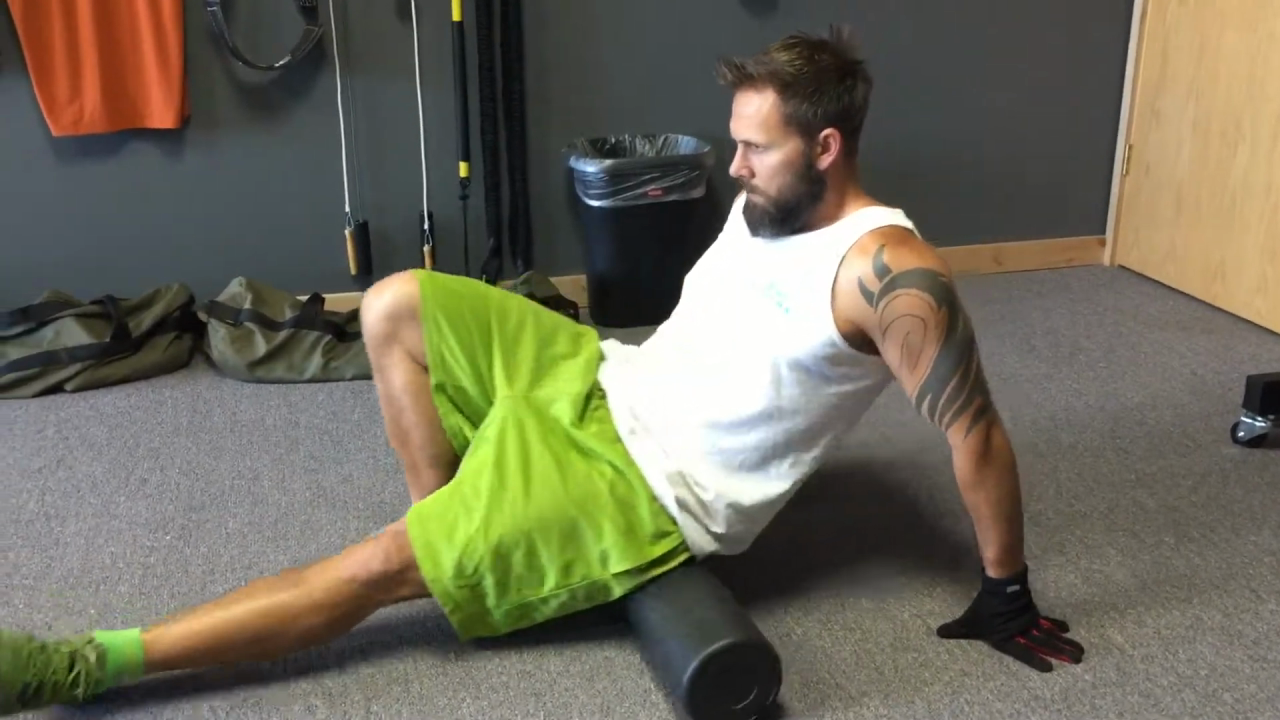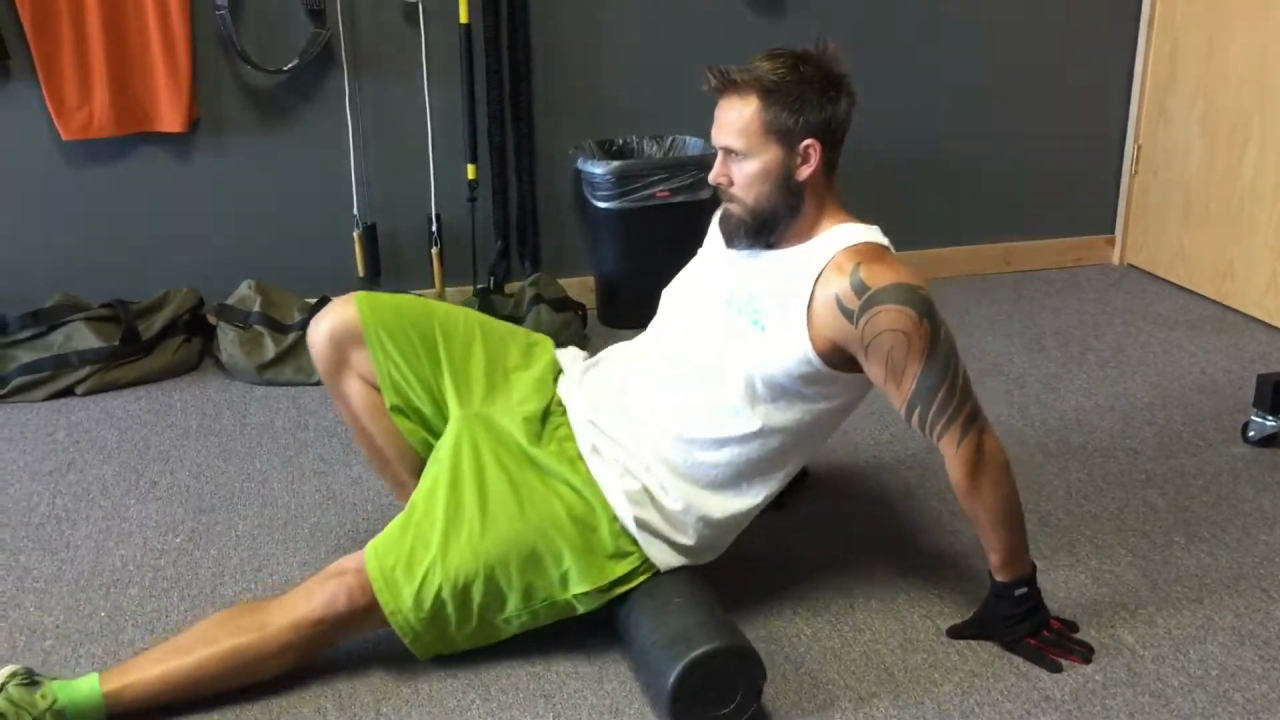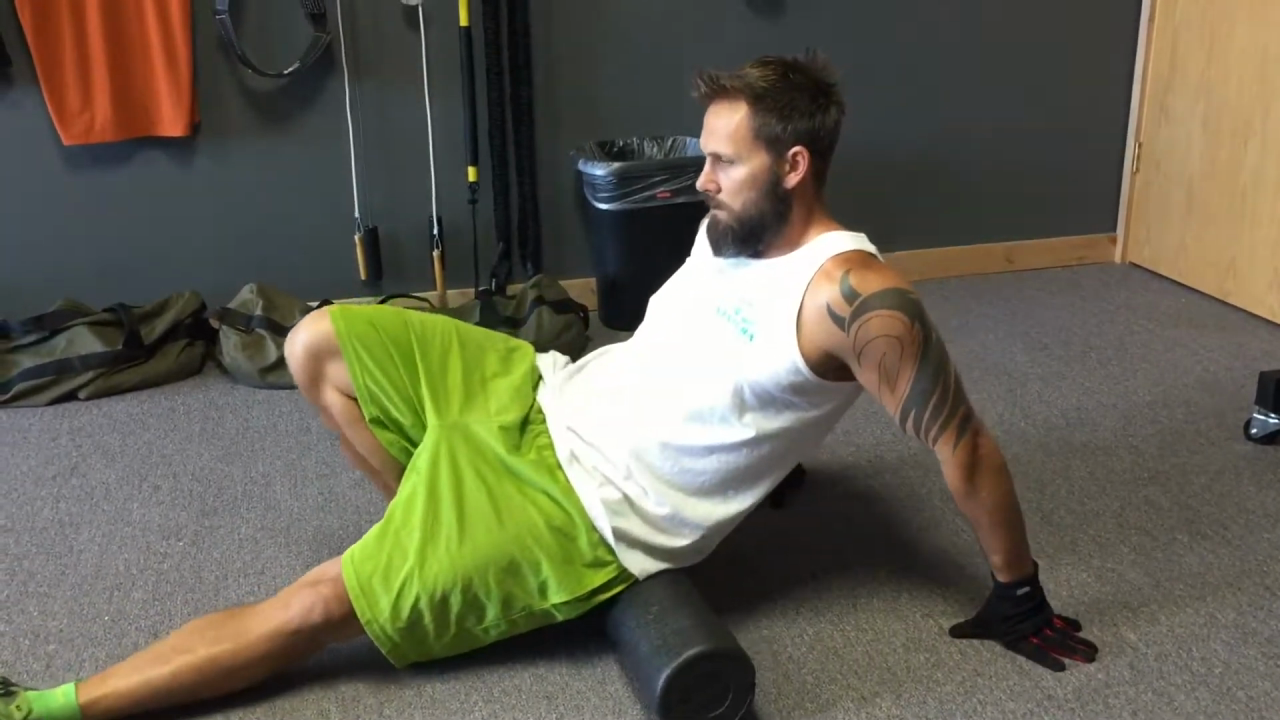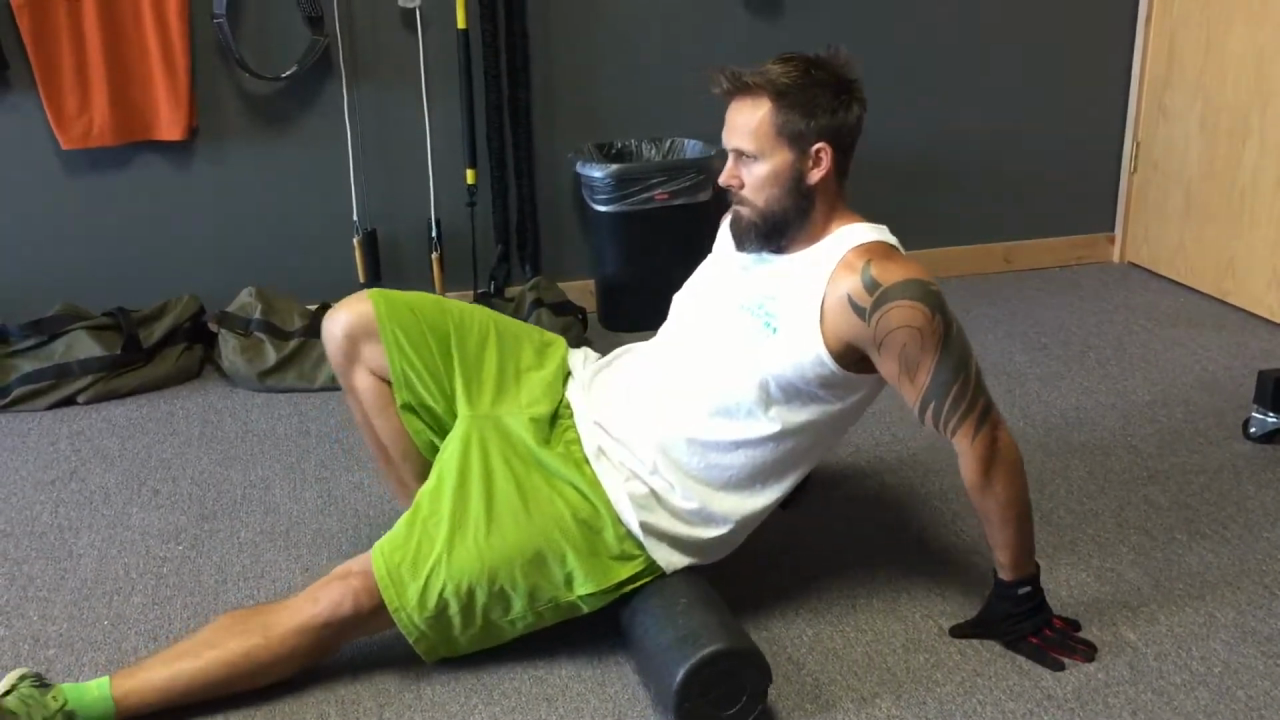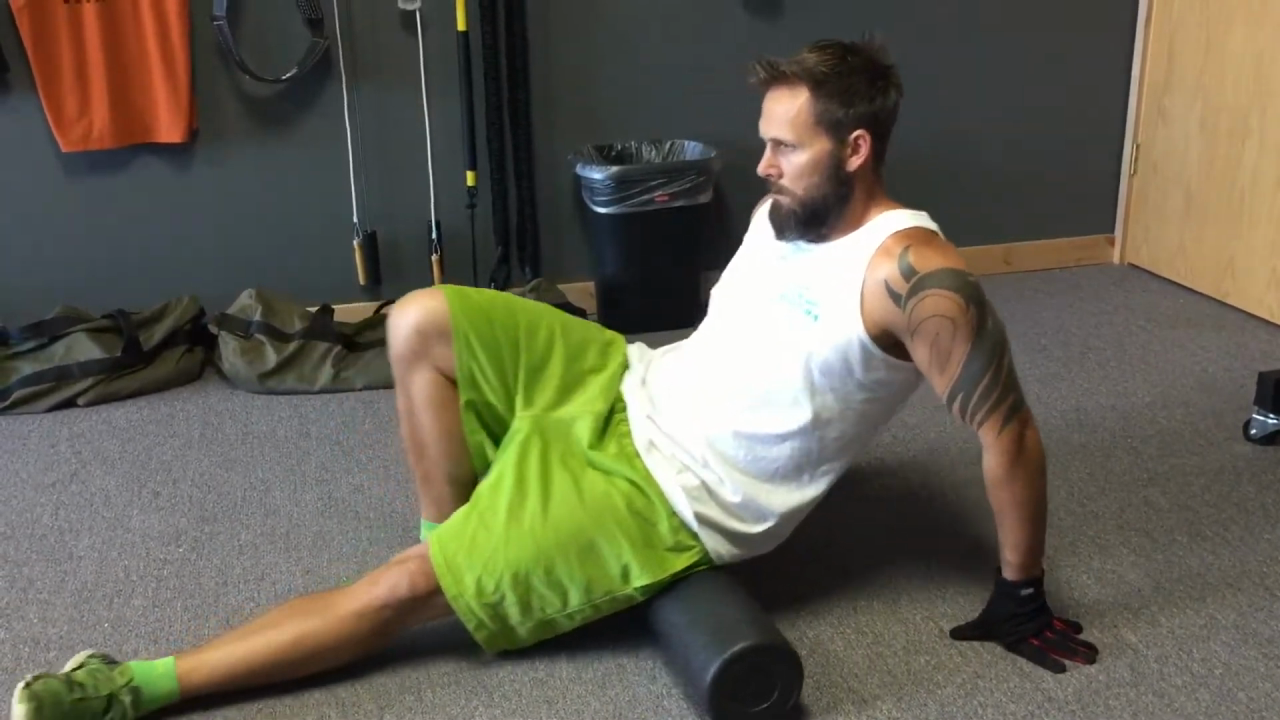
dt=0.3s
person 1, frame 1
left shoulder: (884, 271)
right shoulder: (765, 204)
left elbow: (975, 433)
left wrist: (1005, 595)
left hip: (644, 491)
right hip: (600, 387)
left knee: (378, 568)
right knee: (398, 305)
right ankle: (452, 521)
person 1, frame 2
left shoulder: (860, 287)
right shoulder: (747, 218)
left elbow: (966, 443)
left wrist: (1014, 598)
left hip: (612, 506)
right hip: (566, 393)
left knee: (341, 596)
right knee: (343, 330)
right ankle: (444, 528)
person 1, frame 3
left shoulder: (850, 296)
right shoulder: (736, 224)
left elbow: (962, 444)
left wrist: (1016, 596)
left hip: (591, 511)
right hip: (545, 400)
left knee: (321, 603)
right knee: (319, 343)
right ankle: (432, 533)
person 1, frame 4
left shoulder: (871, 287)
right shoulder: (753, 223)
left elbow: (981, 439)
left wrist: (1018, 596)
left hip: (614, 508)
right hip: (574, 396)
left knee: (350, 596)
right knee: (358, 326)
right ankle: (443, 529)
person 1, frame 5
left shoulder: (910, 272)
right shoulder: (786, 208)
left elbow: (1007, 432)
left wrist: (1020, 597)
left hip: (672, 501)
right hip: (624, 391)
left knee: (406, 589)
right knee: (425, 321)
right ankle: (449, 535)
